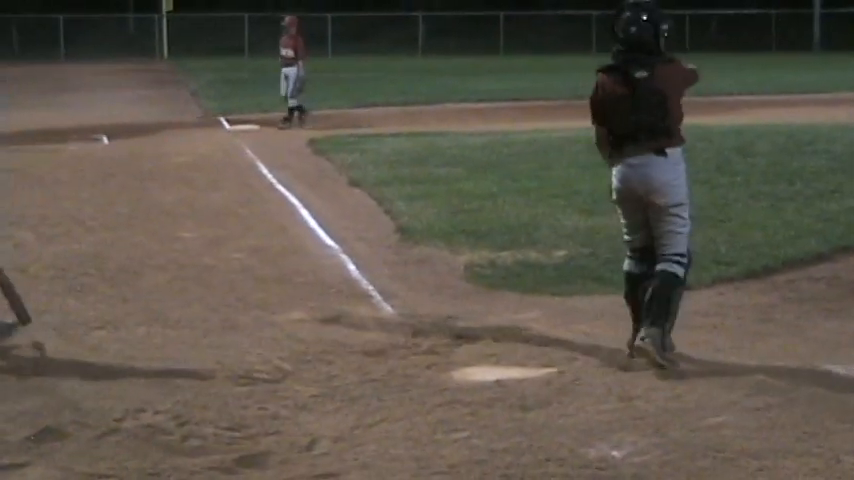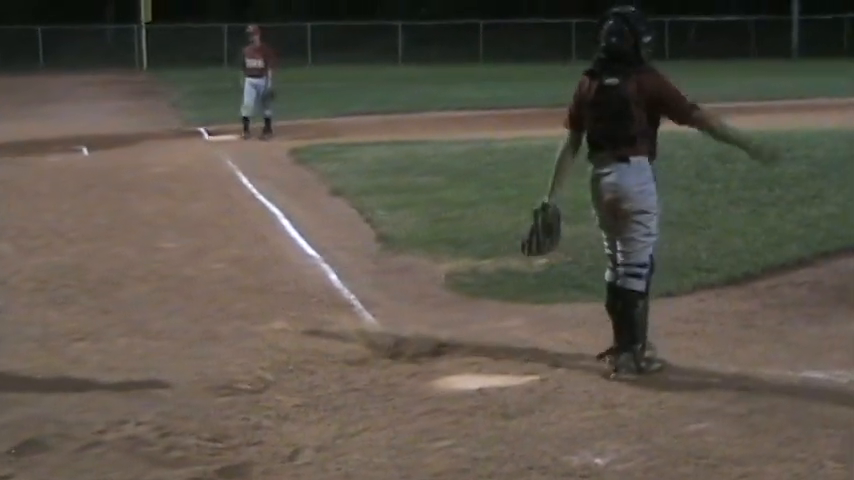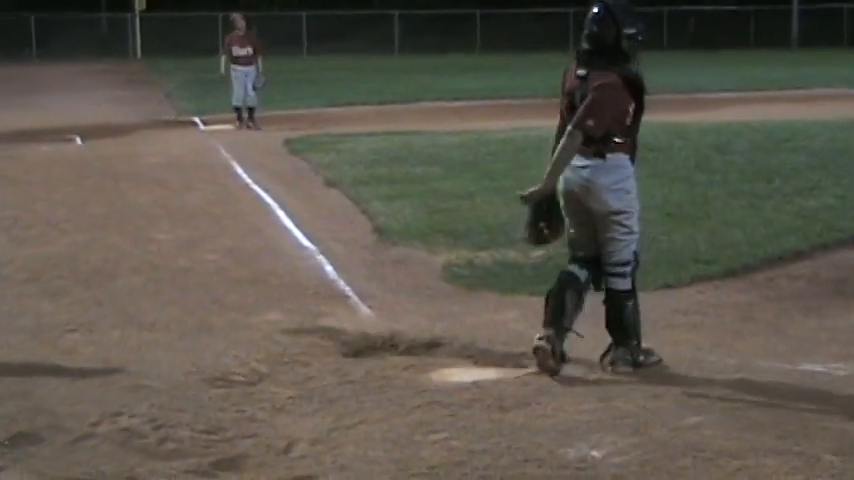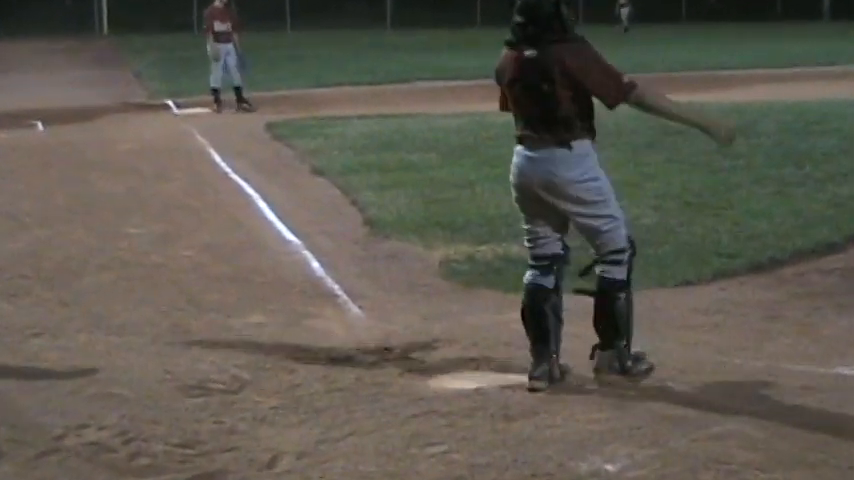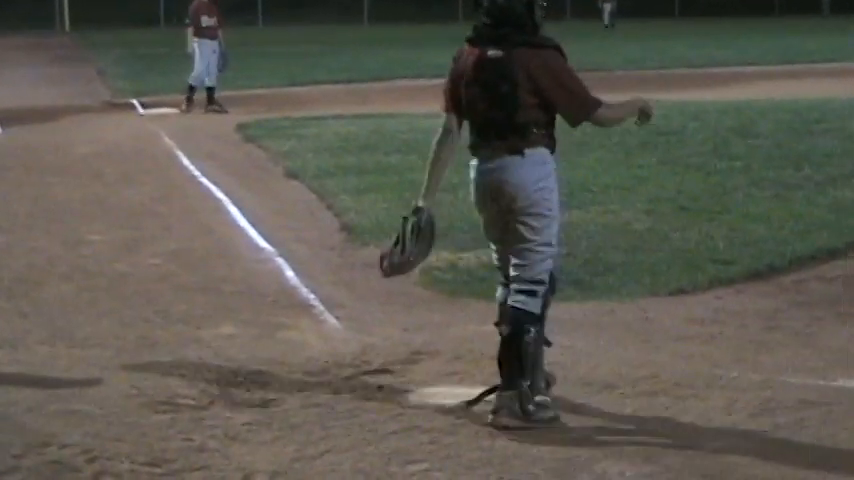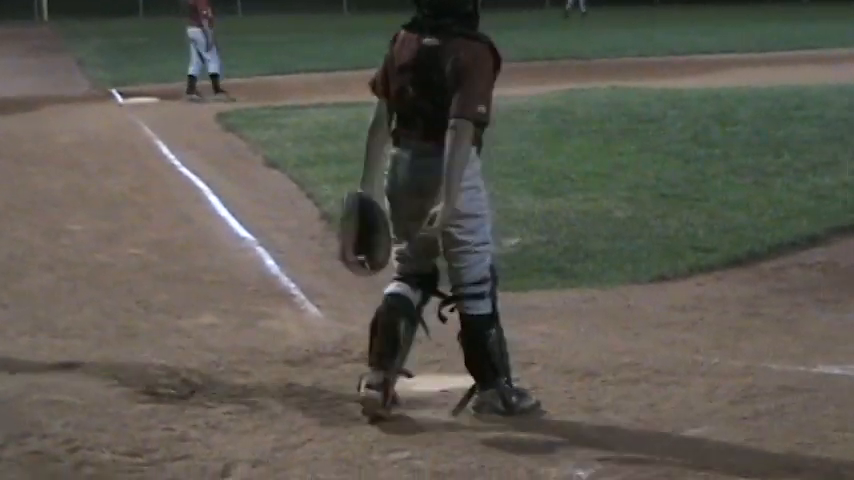
dt=0.4s
person 1, frame 1
left shoulder: (605, 81)
right shoulder: (672, 71)
left elbow: (602, 140)
right elbow: (694, 72)
left hip: (625, 170)
right hip: (665, 167)
left knee: (639, 254)
right knee: (675, 255)
left ankle: (643, 333)
right ankle: (653, 331)
person 1, frame 2
left shoulder: (588, 83)
right shoulder: (646, 82)
left elbow: (571, 144)
right elbow: (698, 116)
left wrist: (551, 195)
right wrist: (750, 146)
left hip: (600, 177)
right hip: (635, 177)
left knee: (618, 263)
right knee: (636, 265)
left ankle: (626, 343)
right ankle: (630, 354)
person 1, frame 3
left shoulder: (575, 72)
right shoulder: (612, 82)
right elbow: (574, 133)
left wrist: (553, 184)
right wrist: (548, 184)
left hip: (575, 172)
right hip: (610, 173)
left knee: (583, 258)
right knee: (619, 263)
left ankle: (552, 334)
right ankle: (625, 349)
person 1, frame 4
left shoulder: (508, 59)
right shoulder: (570, 52)
right elbow: (634, 94)
right wrist: (705, 123)
left hip: (524, 163)
right hip: (570, 162)
left knee: (542, 263)
right knee: (615, 250)
left ankle: (542, 363)
right ankle: (613, 354)
person 1, frame 5
left shoulder: (467, 56)
right shoulder: (539, 57)
left elbow: (448, 130)
right elbow: (598, 114)
left wrist: (426, 196)
right wrist: (637, 105)
left hip: (484, 170)
right hip: (529, 170)
left knee: (511, 276)
right knee: (533, 282)
left ankle: (526, 374)
right ankle: (516, 395)
person 1, frame 6
left shoulder: (403, 42)
right shoulder: (472, 52)
left elbow: (381, 118)
right elbow: (460, 127)
left wrist: (367, 186)
right wrist: (448, 200)
left hip: (401, 165)
right hip: (453, 172)
left knee: (410, 274)
right knee: (473, 282)
left ankle: (380, 377)
right ankle: (494, 388)
